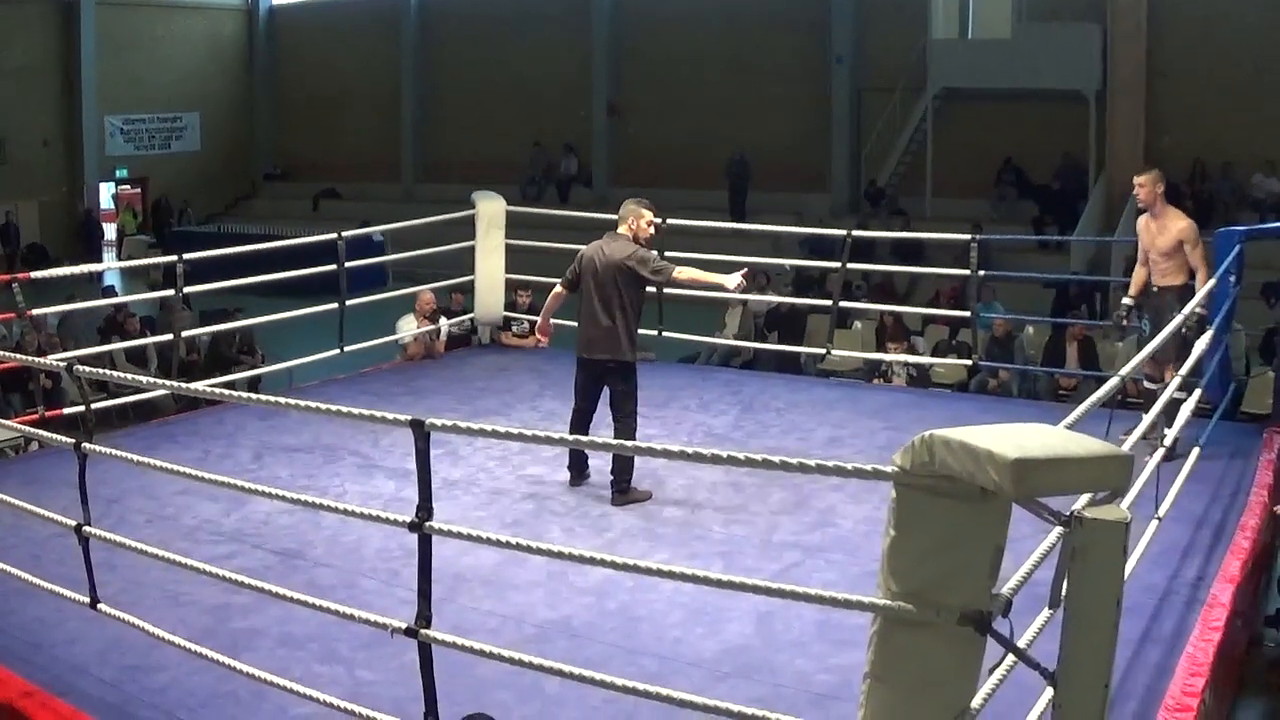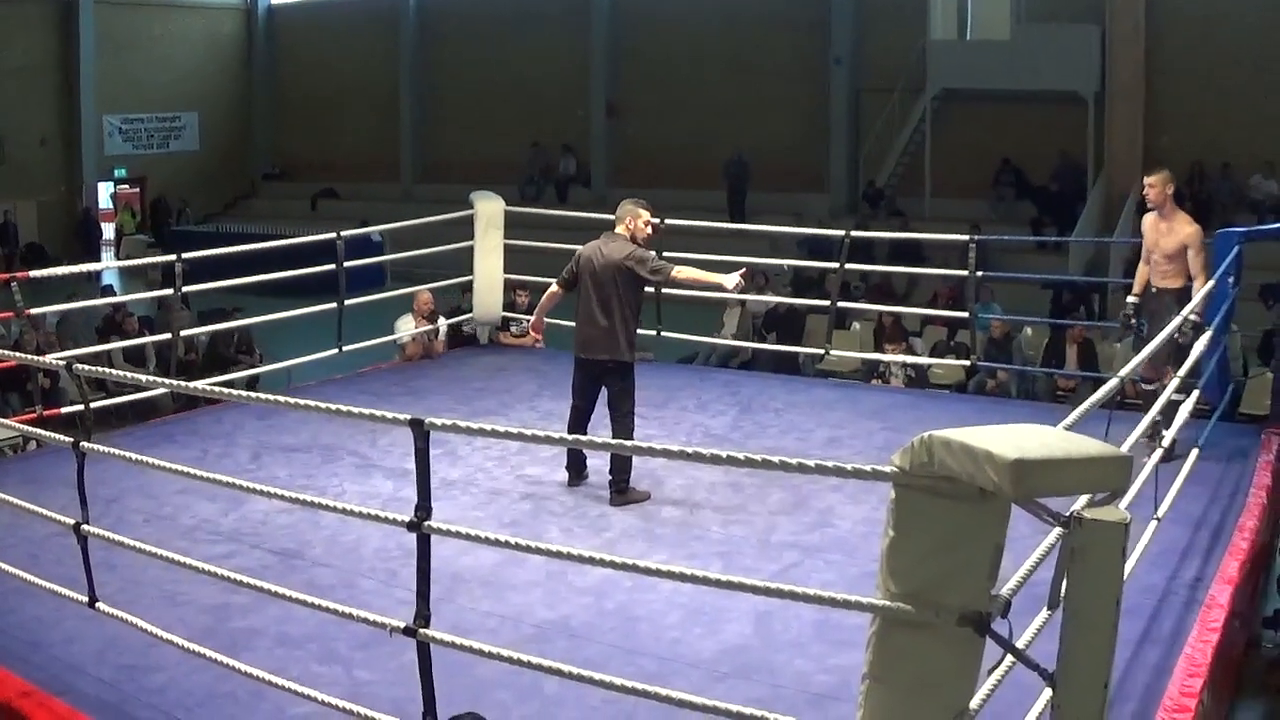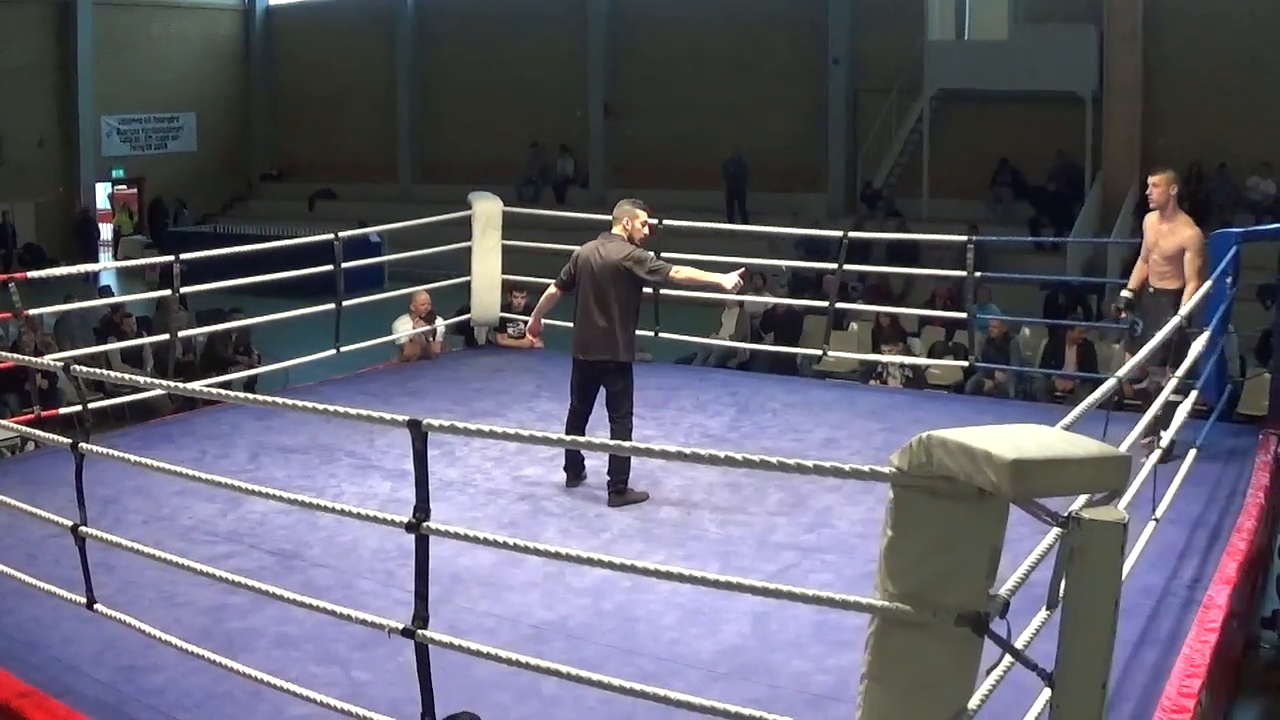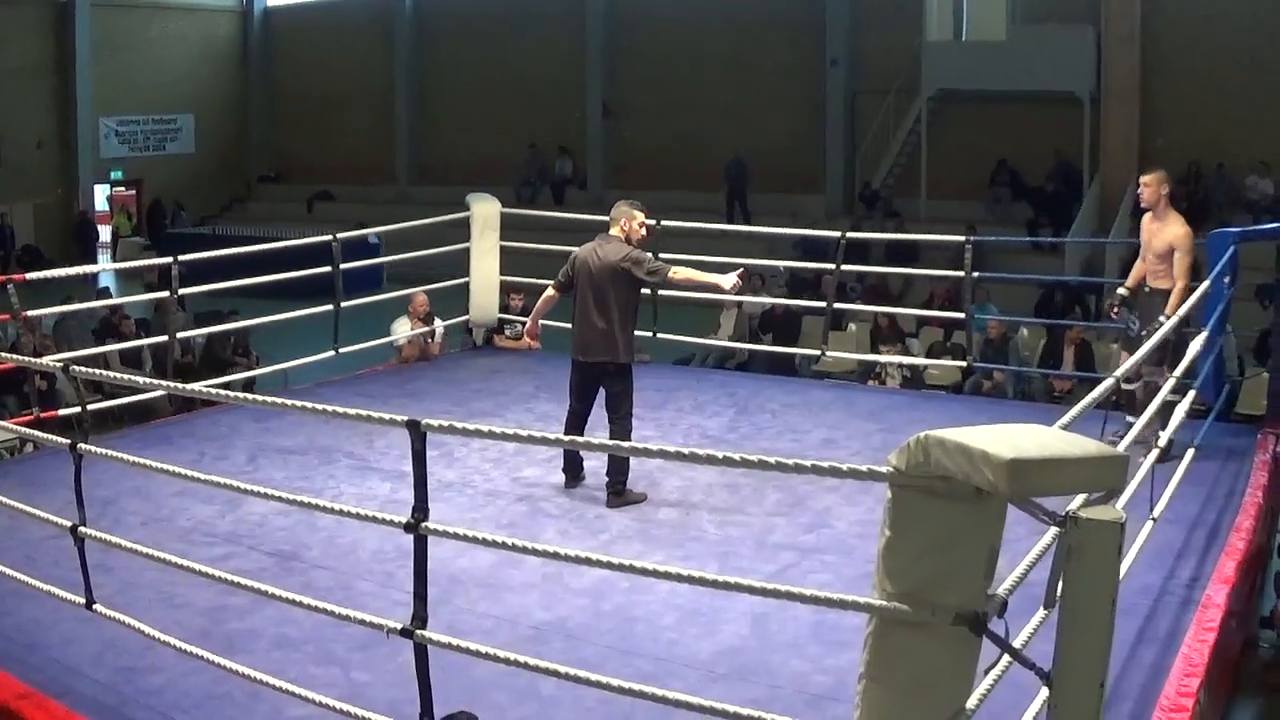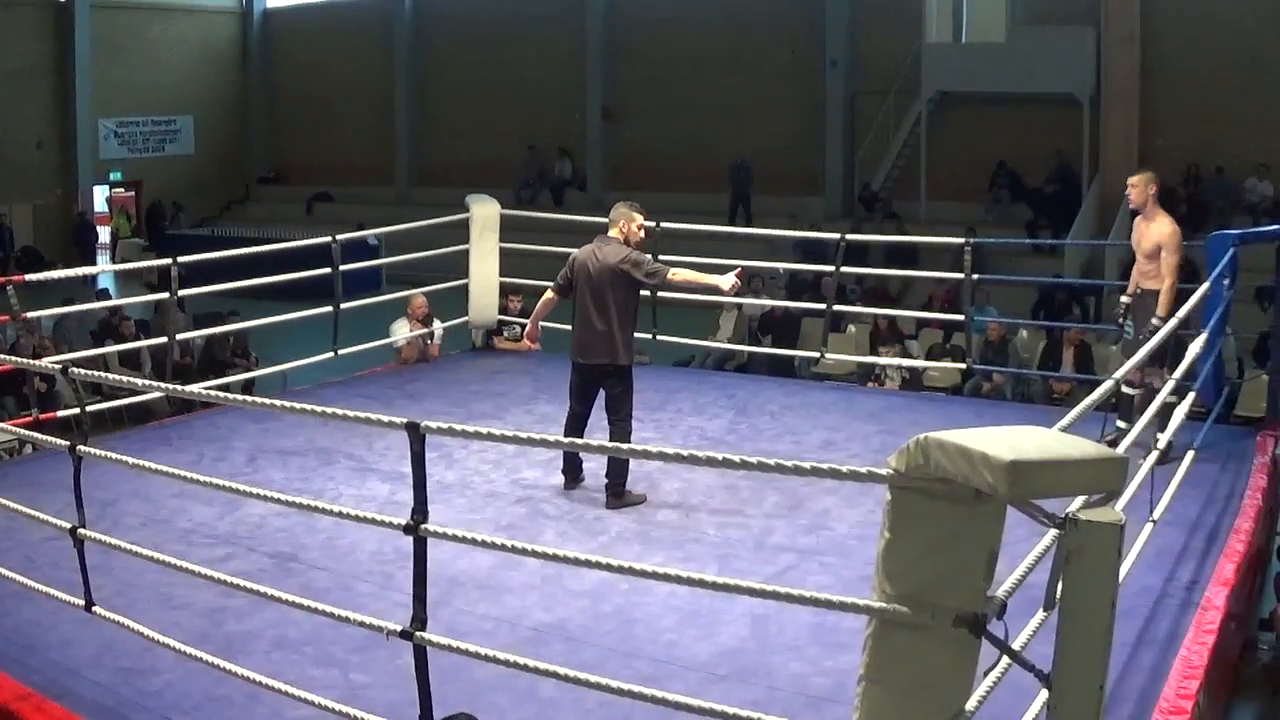
dt=0.2s
person 1, frame 1
left shoulder: (589, 251)
right shoulder: (634, 255)
left elbow: (560, 290)
right elbow: (679, 274)
left wrist: (544, 319)
right wrist: (723, 280)
left hip: (587, 349)
right hip: (618, 352)
left knee: (582, 410)
right knee: (624, 420)
left ankle: (576, 471)
right ankle: (621, 489)
person 1, frame 2
left shoulder: (586, 251)
right shoulder: (633, 256)
left elbow: (556, 289)
right elbow: (678, 273)
left wrist: (538, 316)
right wrist: (721, 279)
left hip: (585, 349)
right hip: (617, 352)
left knee: (580, 410)
right knee: (622, 420)
left ankle: (575, 471)
right ankle: (620, 489)
person 1, frame 3
left shoulder: (583, 252)
right shoulder: (631, 256)
left elbow: (554, 291)
right elbow: (676, 273)
left wrist: (535, 318)
right wrist: (720, 279)
left hip: (583, 349)
right hip: (616, 352)
left knee: (578, 411)
right knee: (620, 421)
left ankle: (573, 472)
right ankle: (618, 490)
person 1, frame 4
left shoulder: (581, 254)
right shoulder: (629, 257)
left elbow: (552, 293)
right elbow: (674, 274)
left wrist: (533, 321)
right wrist: (719, 280)
left hip: (582, 351)
right hip: (615, 354)
left knee: (576, 413)
right knee: (620, 422)
left ankle: (571, 473)
right ankle: (617, 491)
person 1, frame 5
left shoulder: (580, 256)
right shoulder: (629, 259)
left elbow: (551, 296)
right elbow: (674, 276)
left wrist: (532, 324)
right wrist: (717, 280)
left hip: (582, 354)
right hip: (615, 356)
left knee: (577, 414)
right knee: (619, 423)
left ankle: (571, 475)
right ankle: (616, 492)
person 2, frame 1
left shoulder: (1183, 226)
right shoulder: (1141, 223)
left elbow: (1201, 270)
left wrist: (1198, 311)
right wrist: (1128, 302)
left hip: (1177, 297)
right hip: (1152, 295)
left knee: (1173, 370)
right knee: (1150, 365)
left ankle: (1169, 438)
person 2, frame 2
left shoulder: (1190, 231)
right shoulder: (1147, 220)
left elbow: (1199, 277)
left wrist: (1194, 318)
right wrist: (1132, 300)
left hip: (1175, 299)
right hip: (1150, 295)
left knee: (1171, 371)
right knee: (1145, 366)
left ankle: (1167, 438)
right ankle: (1156, 421)
person 2, frame 3
left shoulder: (1190, 234)
right shoulder: (1149, 220)
left elbow: (1193, 282)
left wrist: (1179, 320)
right wrist: (1126, 294)
left hip: (1171, 300)
right hip: (1147, 295)
left knee: (1167, 372)
right knee: (1132, 363)
left ankle: (1167, 439)
right ankle: (1160, 417)
person 2, frame 4
left shoulder: (1180, 232)
right shoulder: (1146, 220)
left elbow: (1182, 282)
left wrist: (1165, 320)
right wrist: (1122, 292)
left hip: (1165, 300)
right hip: (1143, 295)
left knee: (1164, 372)
right knee: (1128, 363)
left ankle: (1165, 439)
right ankle: (1134, 422)
person 2, frame 5
left shoulder: (1168, 230)
right shoulder: (1138, 222)
left elbow: (1170, 281)
left wrist: (1157, 322)
right wrist: (1124, 300)
left hip: (1157, 302)
right hip: (1137, 298)
left knee: (1159, 373)
right knee: (1132, 368)
left ankle: (1163, 440)
right ankle: (1122, 428)
